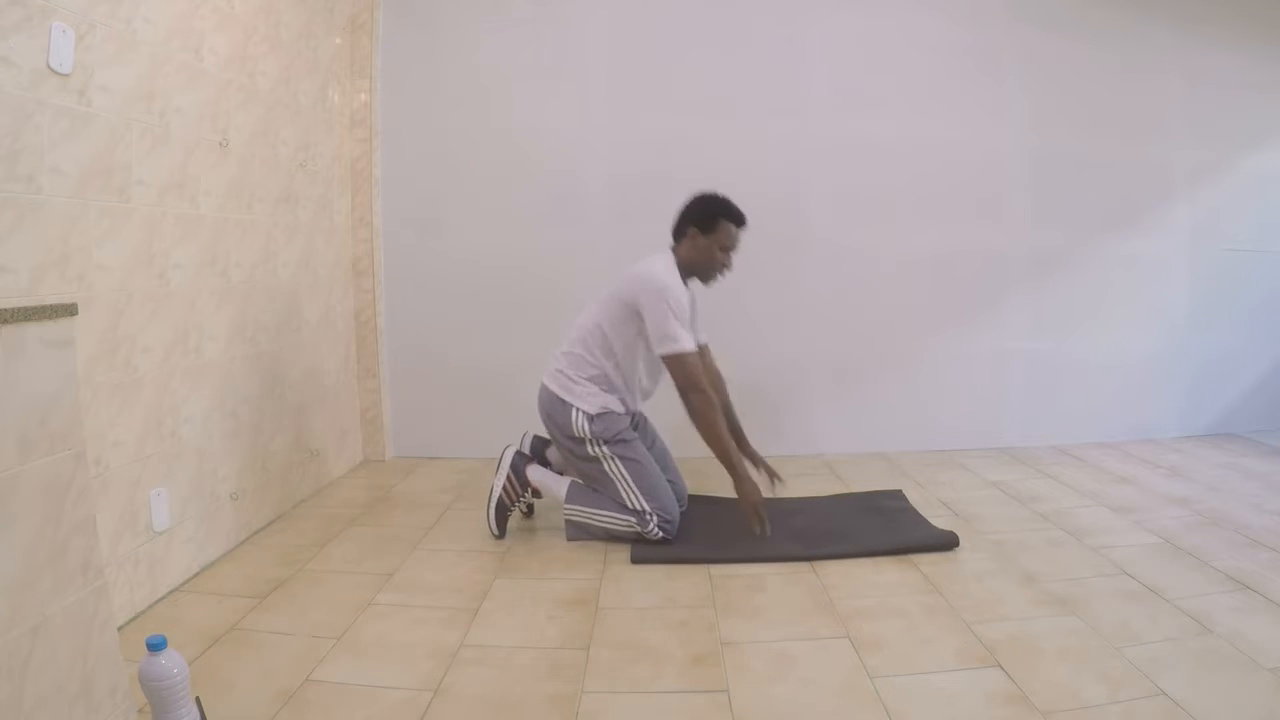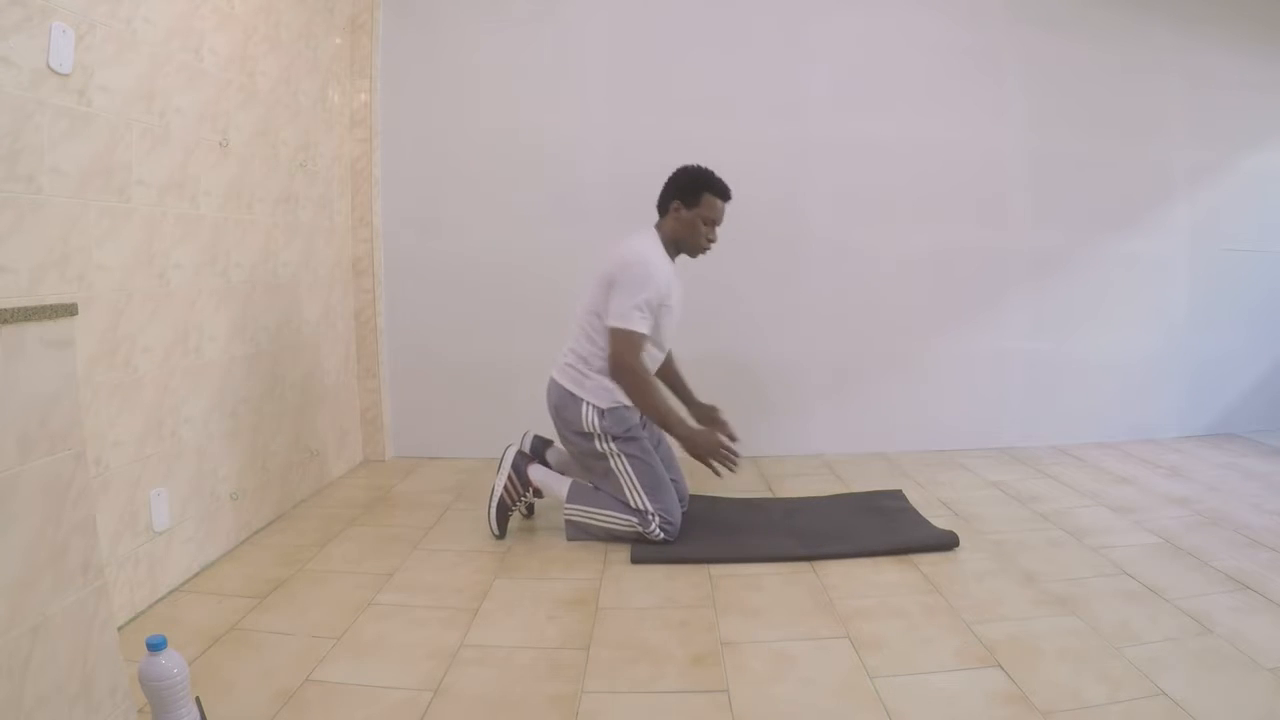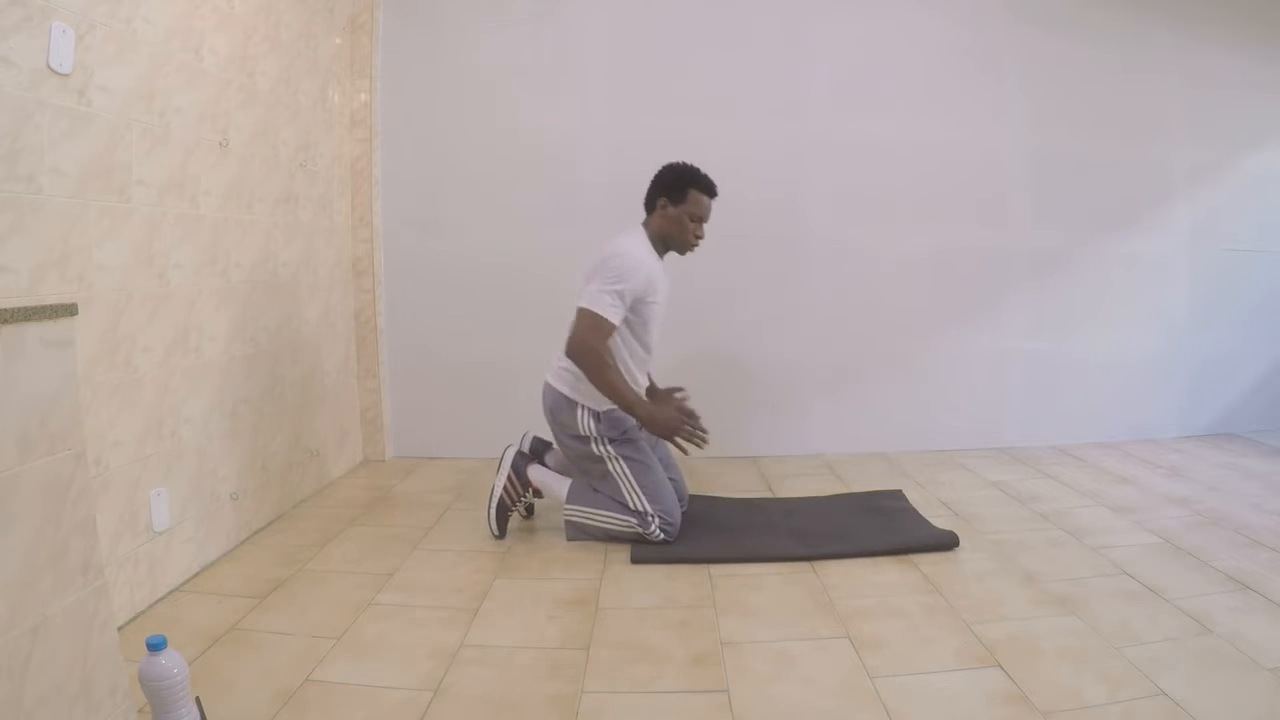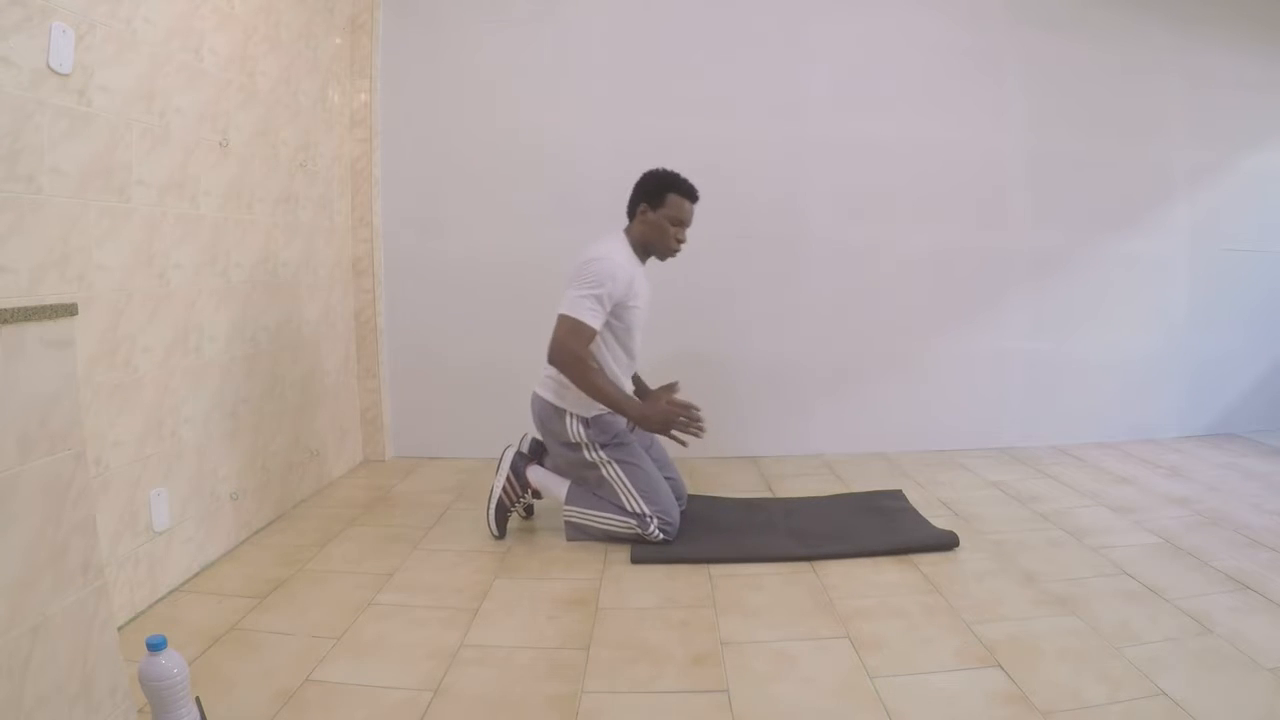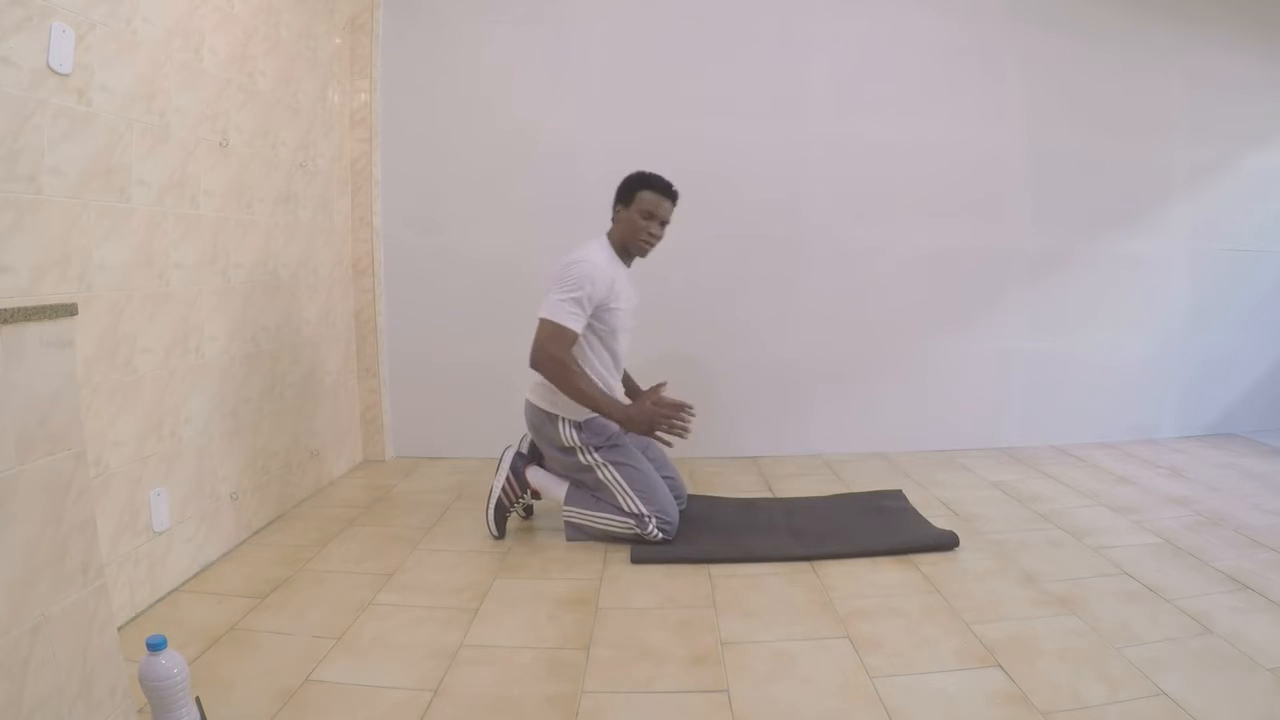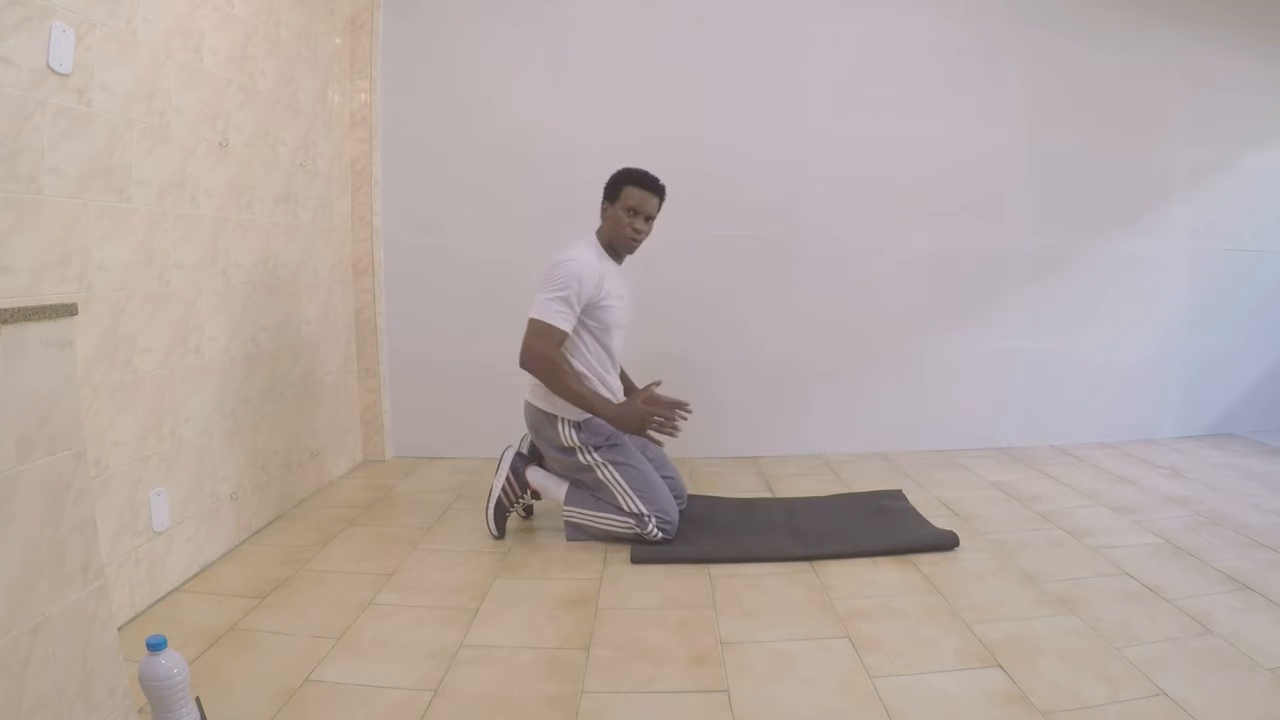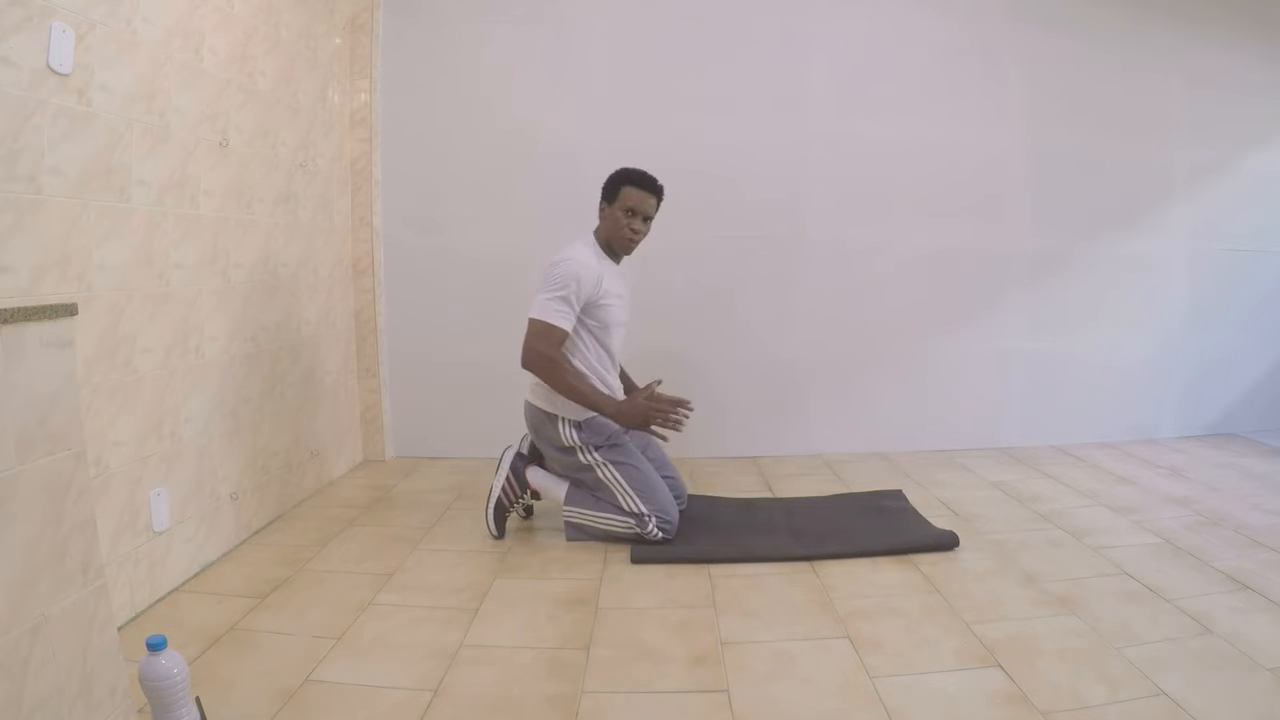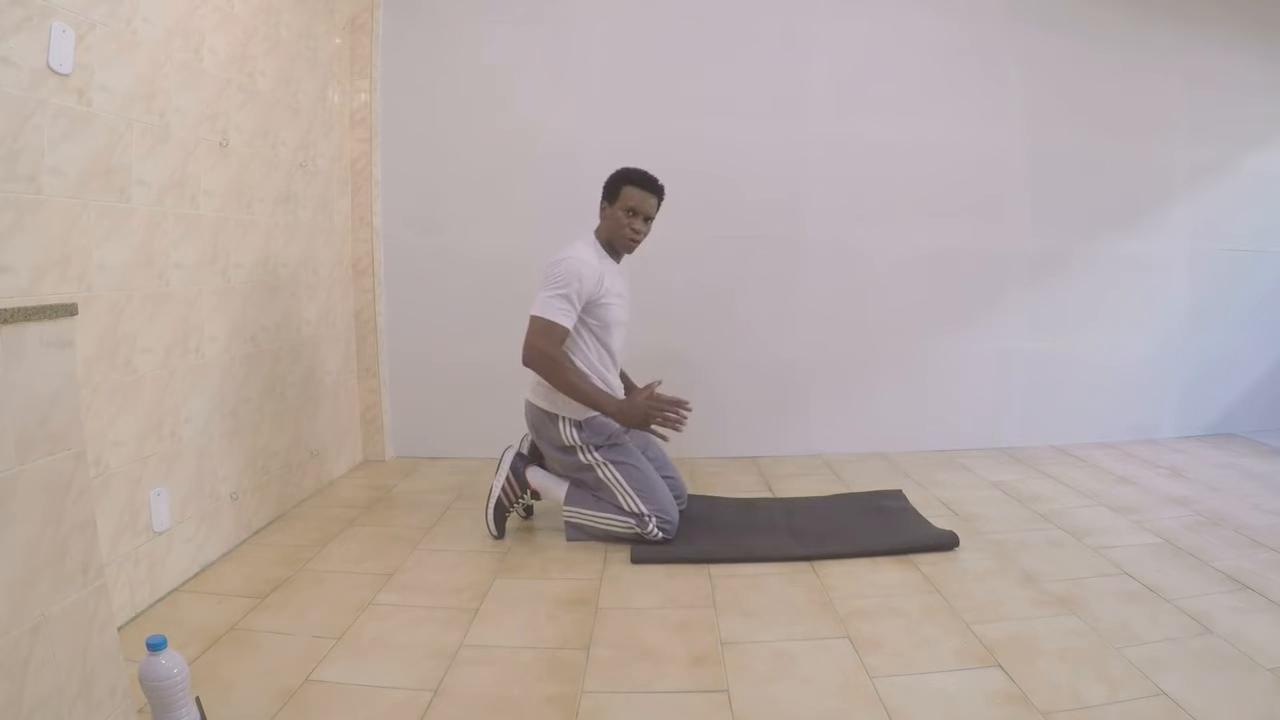
dt=0.2s
person 1, frame 1
left shoulder: (674, 285)
right shoulder: (663, 286)
left elbow: (708, 373)
right elbow: (694, 389)
left wrist: (746, 449)
right wrist: (740, 475)
left hip: (608, 403)
right hip: (579, 408)
left knee: (673, 496)
right knee: (660, 520)
left ankle: (546, 456)
right ankle: (530, 477)
person 1, frame 2
left shoulder: (657, 261)
right shoulder: (644, 264)
right elbow: (623, 364)
left wrist: (693, 404)
right wrist: (684, 434)
left hip: (613, 402)
right hip: (590, 403)
left knee: (675, 497)
right knee: (662, 521)
left ankle: (545, 456)
right ankle: (531, 477)
person 1, frame 3
left shoulder: (647, 259)
right shoulder: (630, 260)
right elbow: (582, 346)
left wrist: (655, 397)
right wrist: (647, 414)
left hip: (611, 405)
right hip: (586, 408)
left knee: (675, 496)
right knee: (662, 522)
left ankle: (544, 457)
right ankle: (532, 477)
person 1, frame 4
left shoulder: (631, 266)
right shoulder: (609, 264)
right elbow: (564, 352)
left wrist: (649, 397)
right wrist: (639, 412)
left hip: (602, 411)
right hip: (576, 416)
left knee: (676, 496)
right knee: (661, 521)
left ankle: (544, 460)
right ankle: (532, 478)
person 1, frame 5
left shoulder: (618, 270)
right shoulder: (589, 268)
right elbow: (545, 355)
left wrist: (642, 399)
right wrist: (624, 414)
left hip: (598, 415)
right hip: (571, 420)
left knee: (674, 495)
right knee: (660, 520)
left ankle: (542, 462)
right ankle: (531, 479)
person 1, frame 6
left shoulder: (612, 269)
right shoulder: (578, 267)
right elbow: (535, 355)
left wrist: (638, 397)
right wrist: (614, 413)
left hip: (598, 414)
right hip: (571, 421)
left knee: (675, 495)
right knee: (660, 520)
left ankle: (542, 463)
right ankle: (531, 479)
person 1, frame 7
left shoulder: (610, 269)
right shoulder: (576, 267)
right elbow: (536, 355)
left wrist: (636, 396)
right wrist: (618, 410)
left hip: (600, 414)
right hip: (571, 421)
left knee: (675, 496)
right knee: (660, 521)
left ankle: (542, 463)
right ankle: (529, 479)
person 1, frame 8
left shoulder: (612, 268)
right shoulder: (577, 265)
right elbow: (537, 353)
left wrist: (637, 397)
right wrist: (619, 408)
left hip: (599, 414)
right hip: (571, 420)
left knee: (675, 495)
right knee: (660, 521)
left ankle: (542, 462)
right ankle: (530, 478)
